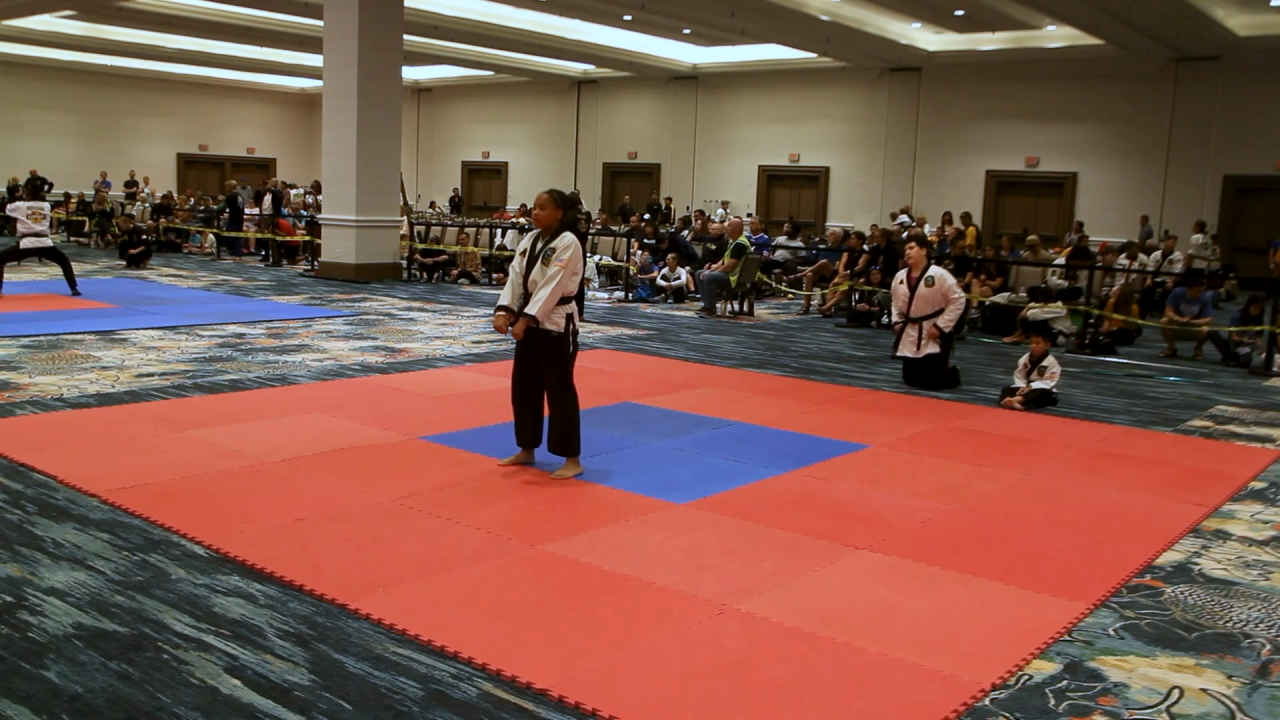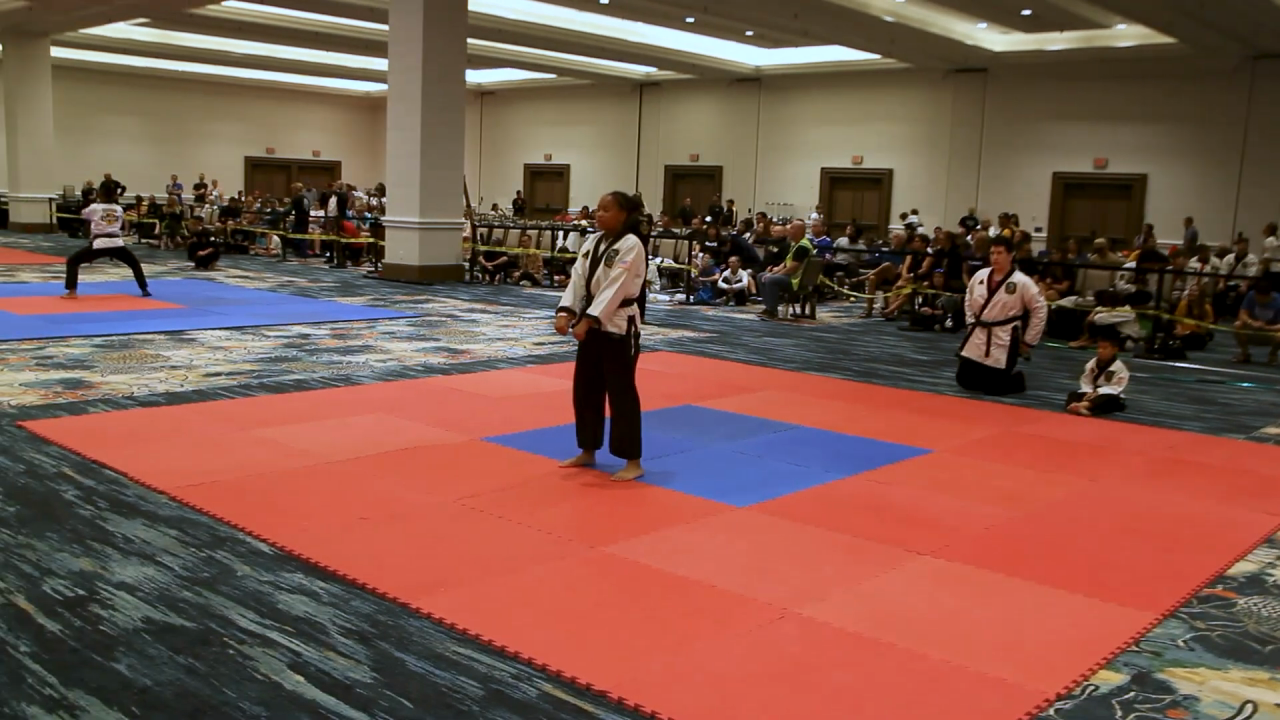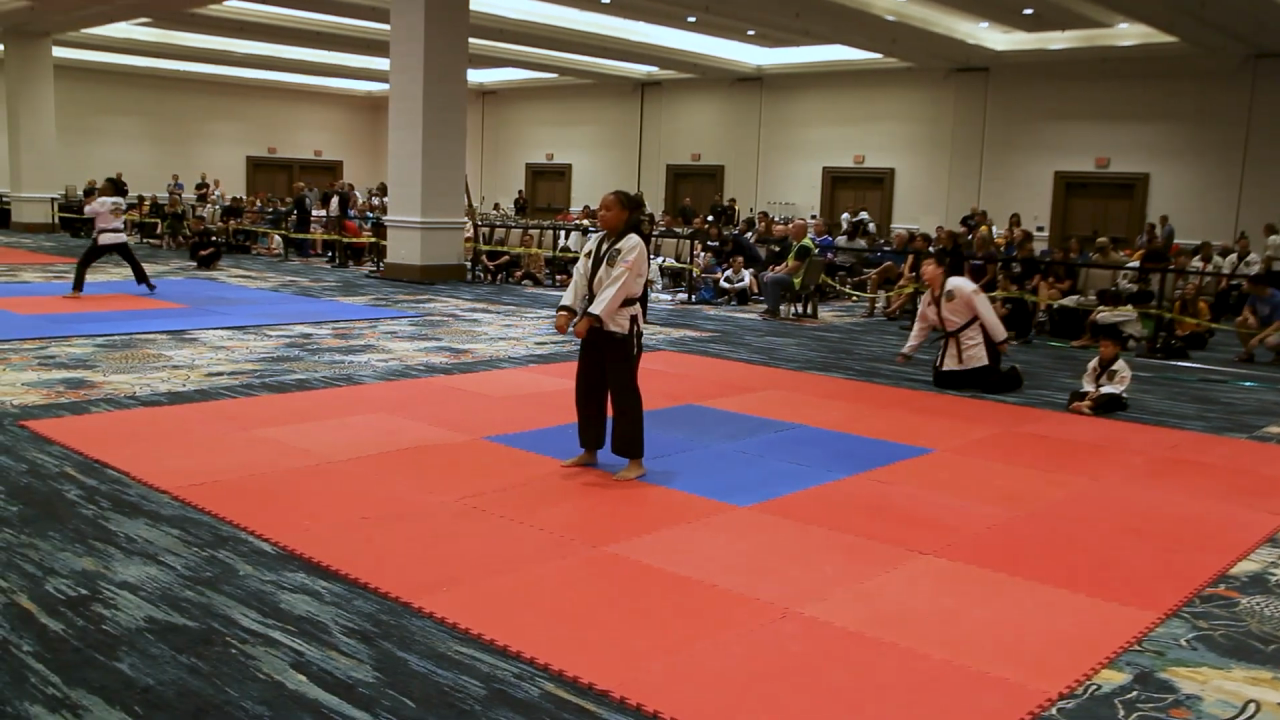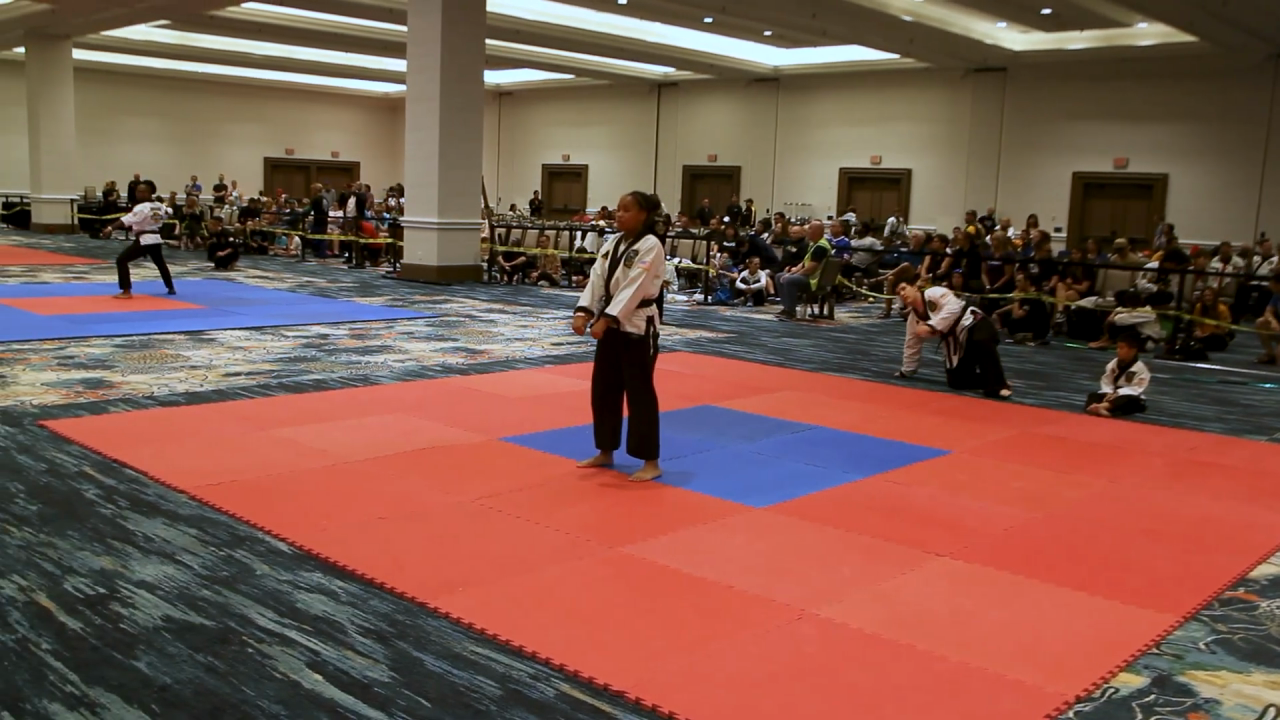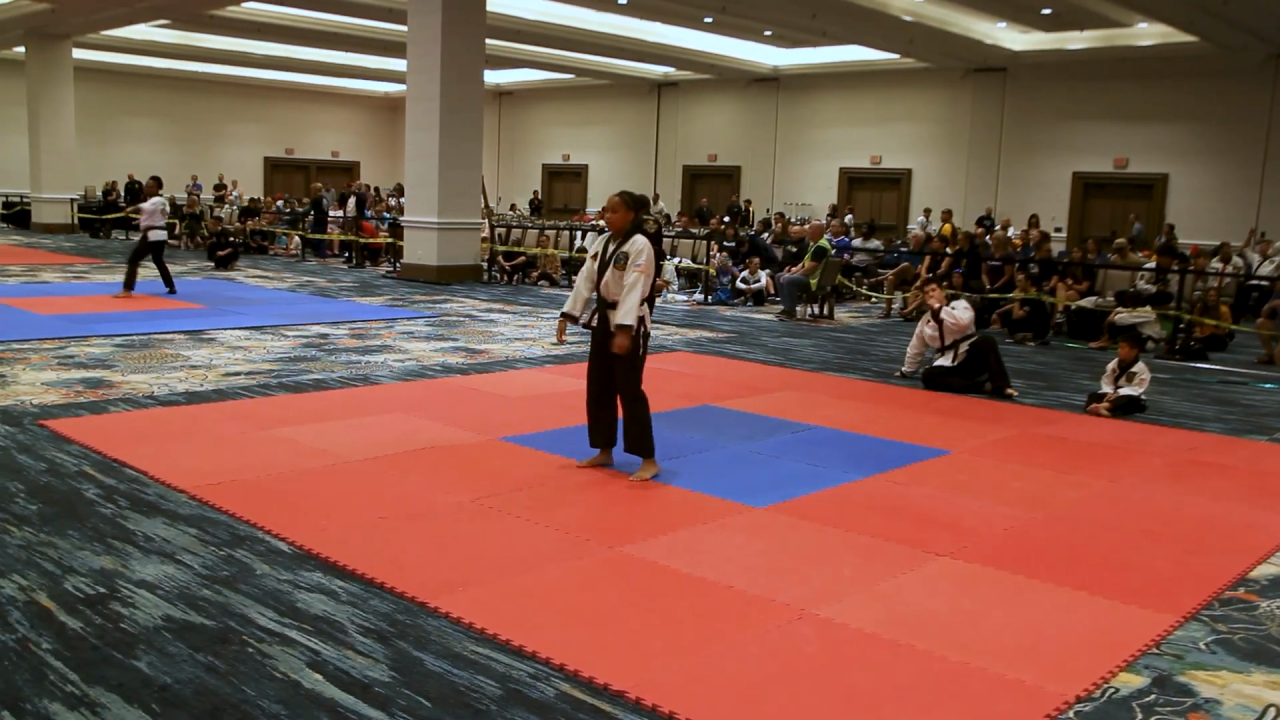
dt=0.7s
person 1, frame 1
left shoulder: (568, 243)
right shoulder: (530, 240)
left elbow: (552, 286)
right elbow: (516, 277)
left wrist: (524, 319)
right wrist: (504, 311)
left hip: (557, 323)
right hip: (529, 321)
left knee: (560, 390)
right knee: (523, 388)
left ankle: (572, 460)
right ankle: (527, 450)
person 1, frame 2
left shoulder: (631, 245)
right shoulder: (593, 242)
left elbow: (614, 287)
right elbow: (578, 278)
left wrist: (587, 320)
right wrist: (566, 312)
left hip: (619, 325)
right hip: (592, 322)
left knee: (621, 392)
right knee: (585, 389)
left ankle: (633, 462)
right ankle: (588, 452)
person 1, frame 3
left shoulder: (633, 245)
right shoulder: (595, 242)
left elbow: (616, 287)
right elbow: (580, 278)
left wrist: (588, 318)
right wrist: (566, 311)
left hip: (622, 324)
right hip: (595, 322)
left knee: (624, 392)
right knee: (588, 389)
left ankle: (635, 461)
right ankle: (590, 451)
person 1, frame 4
left shoulder: (651, 246)
right shoulder: (613, 243)
left elbow: (633, 288)
right elbow: (597, 279)
left wrist: (605, 319)
right wrist: (584, 312)
left hip: (638, 325)
right hip: (611, 323)
left knee: (640, 393)
right knee: (604, 390)
left ankle: (651, 463)
right ankle: (605, 452)
person 1, frame 5
left shoulder: (640, 245)
right shoulder: (602, 242)
left elbow: (633, 289)
right elbow: (585, 280)
left wrist: (624, 330)
right wrist: (568, 316)
left hip: (630, 325)
right hip: (603, 321)
left knee: (630, 391)
right knee: (598, 390)
left ankle: (649, 460)
right ankle: (604, 452)
